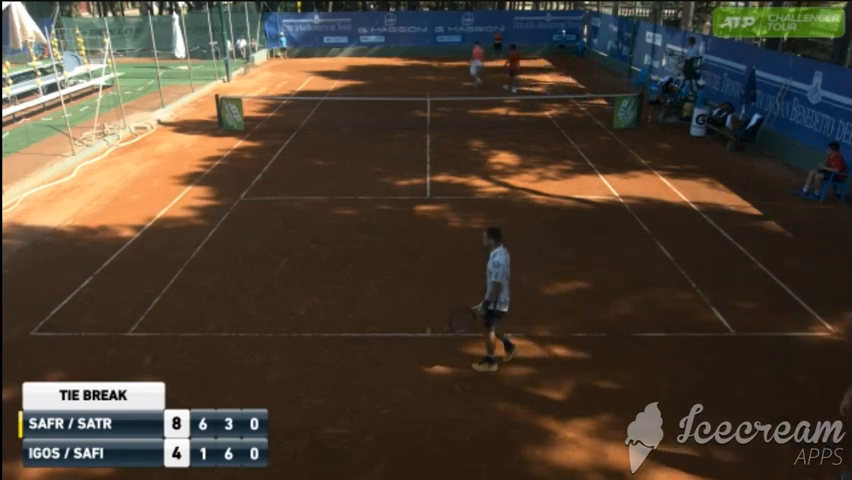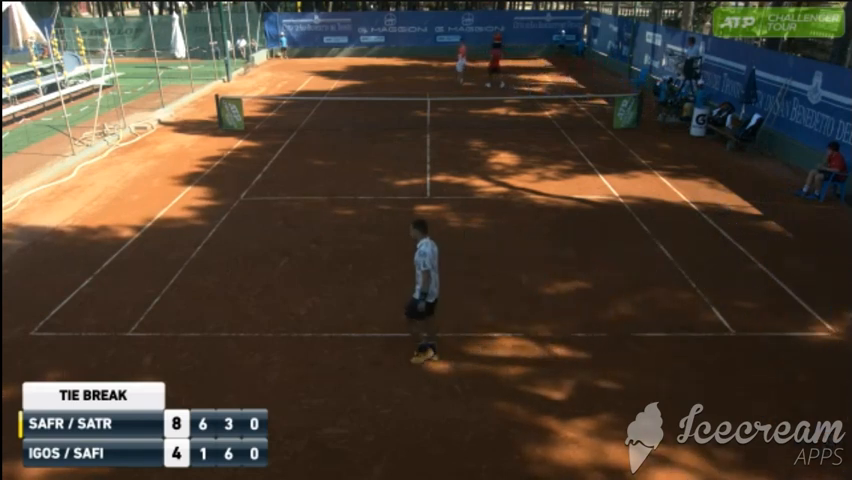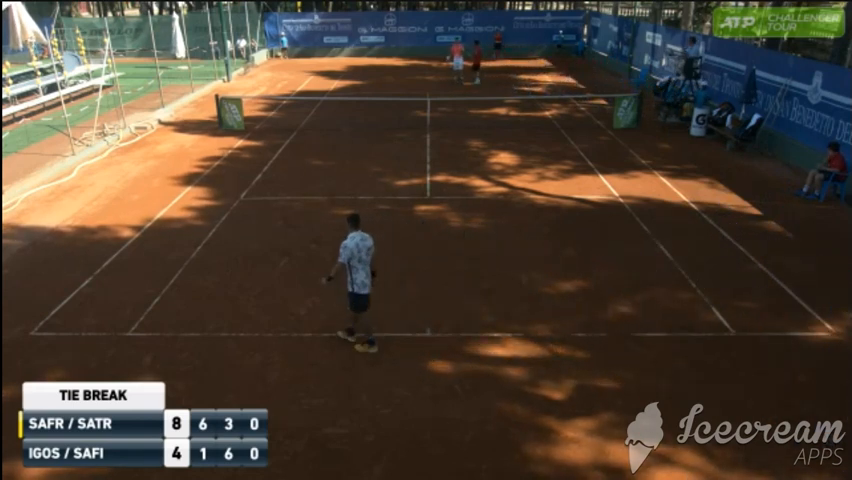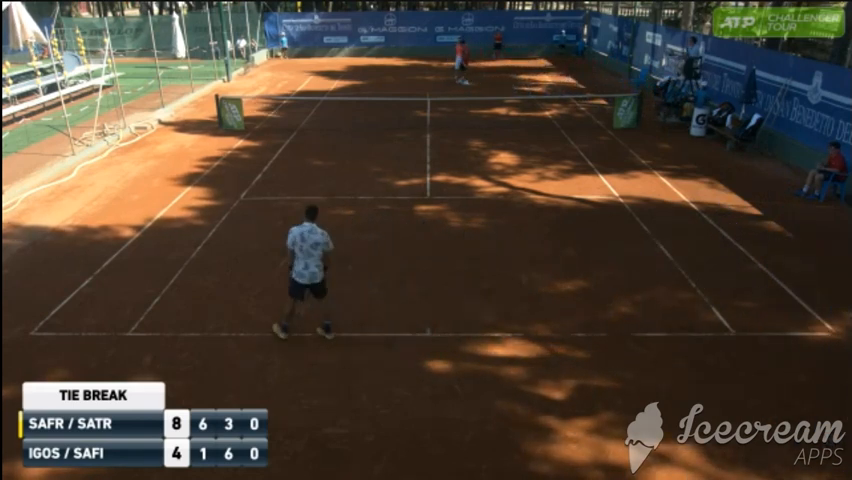
dt=0.7s
person 1, frame 1
left shoulder: (497, 260)
right shoulder: (502, 252)
left elbow: (496, 287)
left wrist: (485, 305)
left hip: (495, 302)
right hip: (497, 300)
left knee: (488, 329)
right knee: (490, 327)
left ankle: (489, 362)
right ankle: (510, 347)
person 1, frame 2
left shoulder: (423, 250)
right shoulder: (431, 244)
left elbow: (426, 276)
left wrist: (422, 298)
left hip: (424, 294)
right hip: (433, 292)
left knee: (410, 320)
right knee: (428, 320)
left ankle: (424, 348)
right ankle: (430, 349)
person 1, frame 3
left shoulder: (347, 244)
right shoulder: (368, 238)
left elbow: (339, 265)
left wrist: (328, 278)
right wrist: (372, 274)
left hip: (357, 285)
right hip: (365, 281)
left knee: (362, 312)
right knee: (355, 308)
left ankle: (371, 343)
right ankle: (351, 332)
person 1, frame 4
left shoulder: (294, 231)
right shoulder: (323, 234)
left elbow: (290, 252)
right elbow: (326, 254)
left wrist: (291, 267)
right wrist: (325, 268)
left hip: (299, 274)
right hip: (317, 274)
left knee: (294, 301)
right knee: (322, 301)
left ankle: (284, 328)
right ankle: (327, 329)
